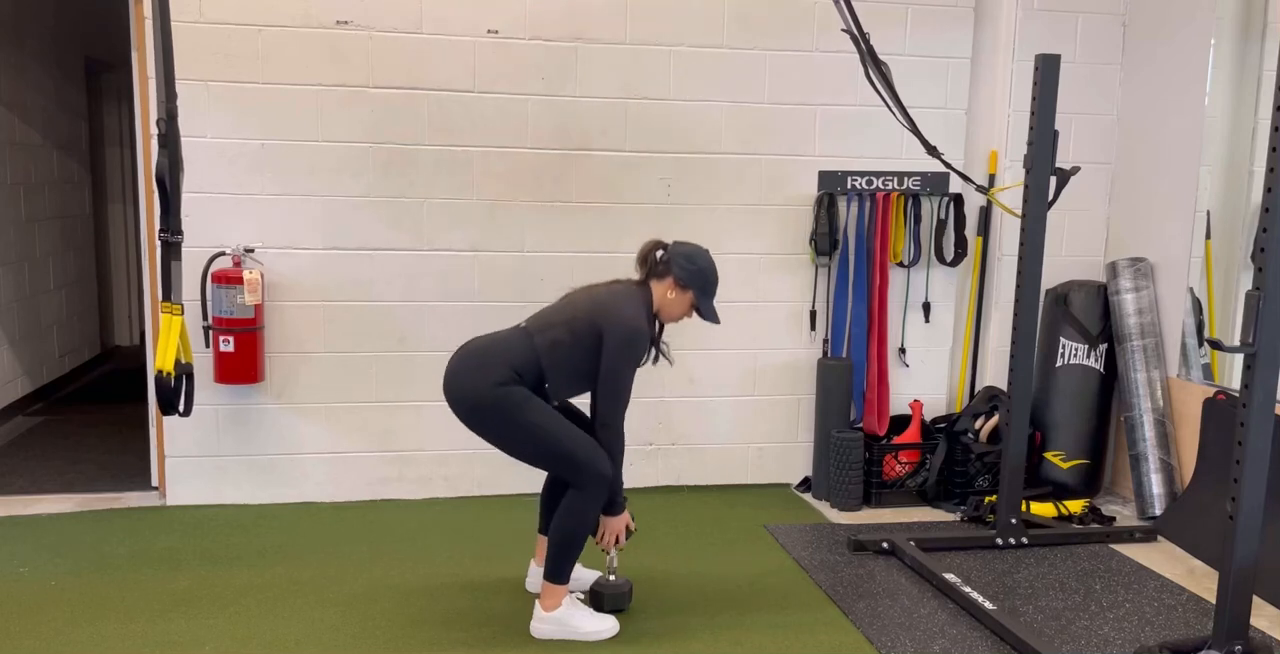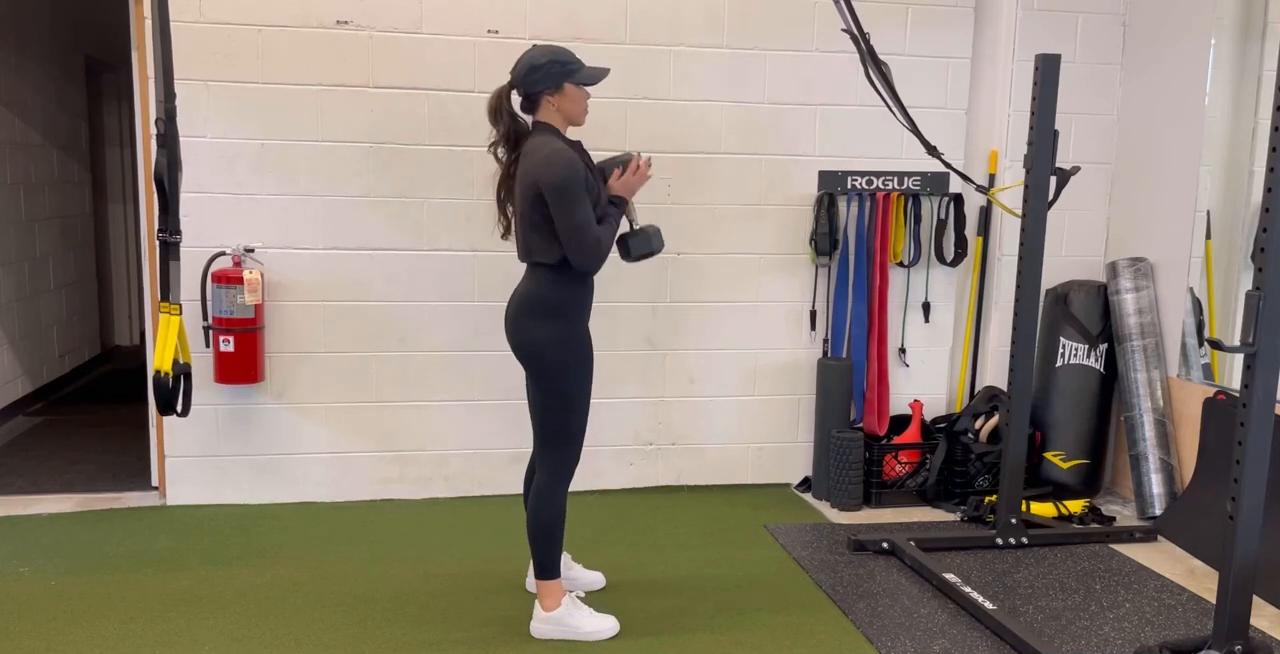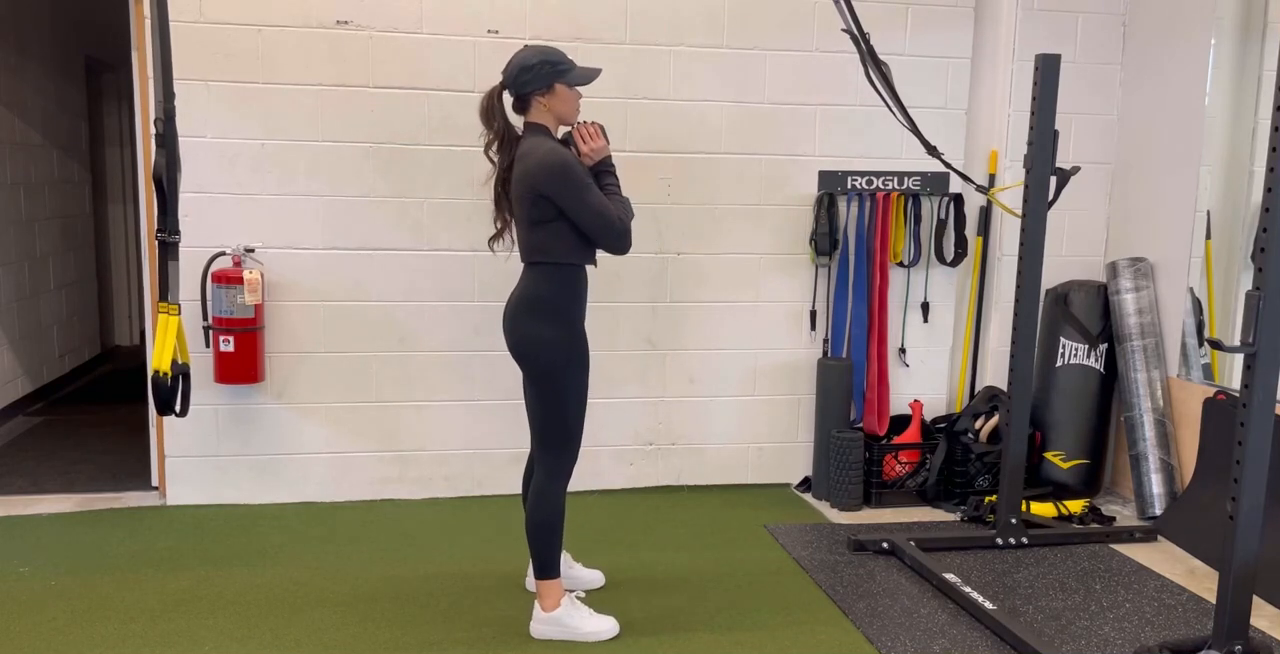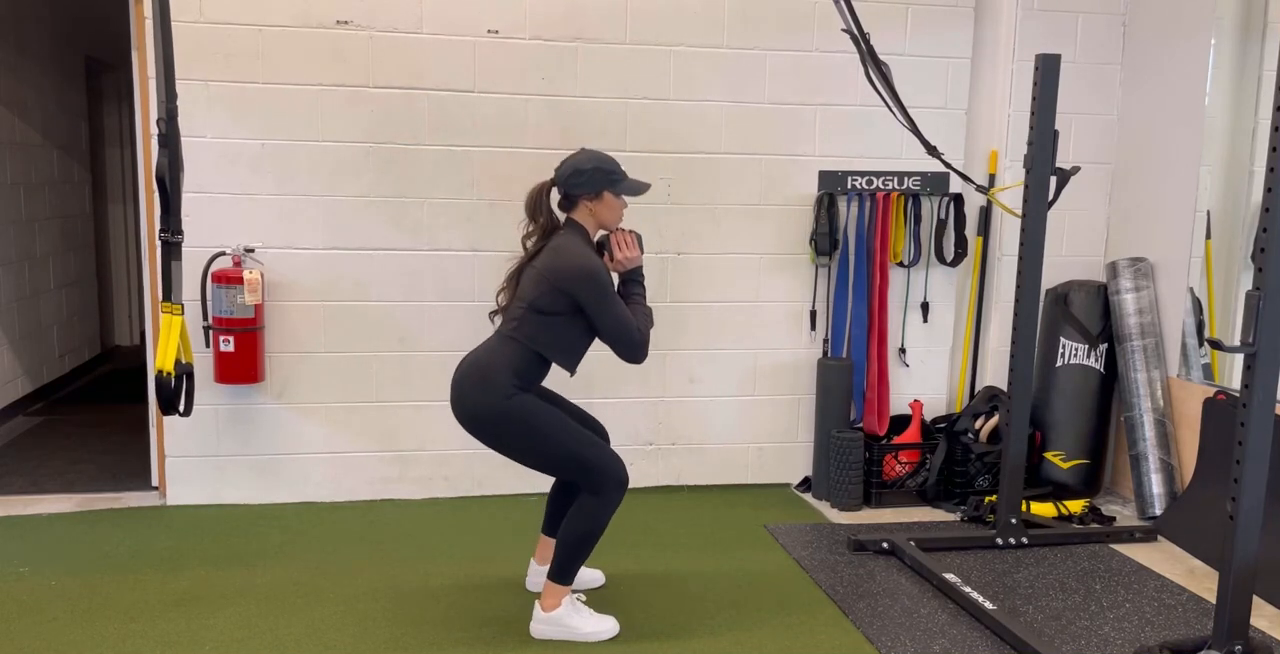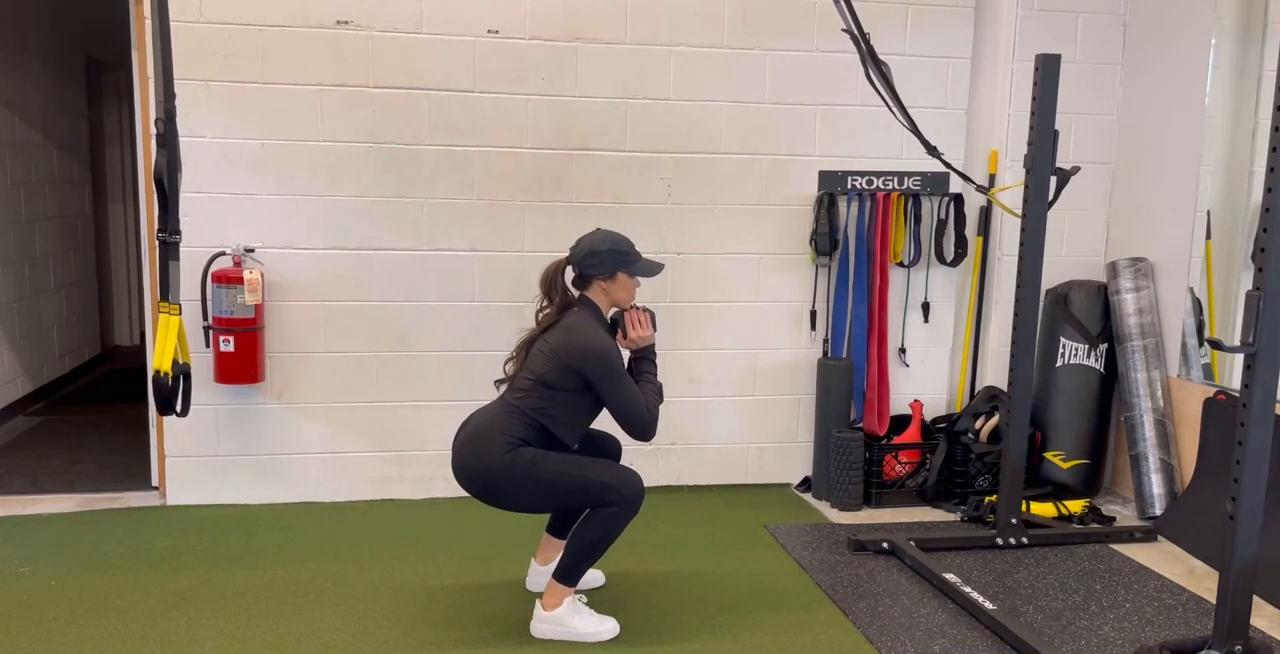
dt=1s
person 1, frame 1
left shoulder: (625, 299)
right shoulder: (630, 322)
left elbow: (601, 410)
right elbow: (609, 417)
left wrist: (608, 497)
right wrist: (613, 505)
left hip: (484, 371)
right hip: (483, 384)
left knee: (575, 449)
right knee: (591, 473)
left ankle: (545, 562)
right ankle: (551, 607)
person 1, frame 2
left shoulder: (539, 150)
right shoulder: (556, 159)
right elbow: (587, 254)
left wrist: (607, 191)
right wrist: (619, 199)
left hip: (542, 311)
right hip: (553, 319)
left knee: (552, 449)
right knee: (560, 455)
left ankle: (549, 563)
right ankle: (551, 606)
person 1, frame 3
left shoulder: (533, 152)
right shoulder: (550, 159)
left elbow: (581, 216)
right elbow: (617, 235)
left wrist: (588, 167)
right wrist: (602, 166)
left hip: (541, 312)
right hip: (551, 319)
left knee: (550, 450)
right knee: (556, 457)
left ankle: (547, 563)
right ankle: (550, 607)
person 1, frame 4
left shoulder: (563, 246)
right shoulder: (579, 263)
left elbow: (606, 323)
right elbow: (634, 347)
left wrist: (615, 274)
right wrist: (631, 276)
left hip: (493, 382)
right hip: (492, 395)
left knee: (591, 443)
right knee: (607, 476)
left ankle: (545, 562)
right ankle: (553, 608)
person 1, frame 5
left shoulder: (575, 322)
right shoulder: (590, 342)
left elbow: (620, 397)
right elbow: (642, 425)
left wrist: (628, 352)
right wrist: (644, 353)
left hip: (490, 441)
right hip: (493, 460)
left knee: (603, 451)
right knee: (624, 489)
left ankle: (546, 563)
right ankle: (554, 606)
